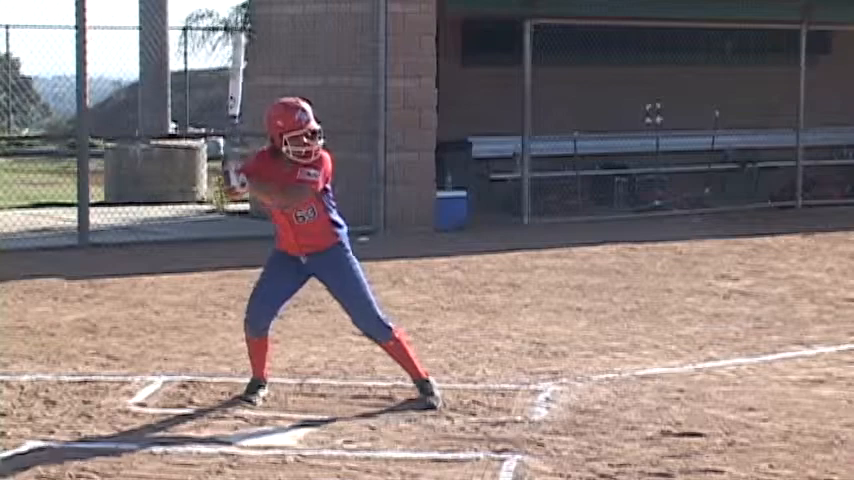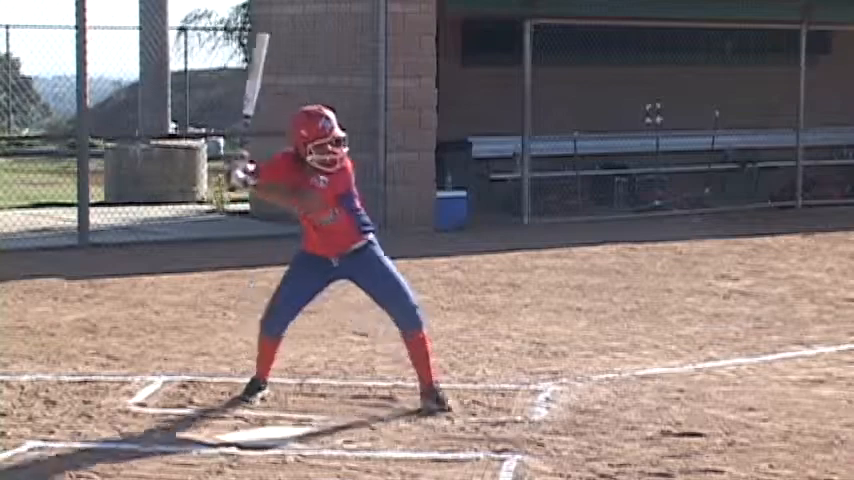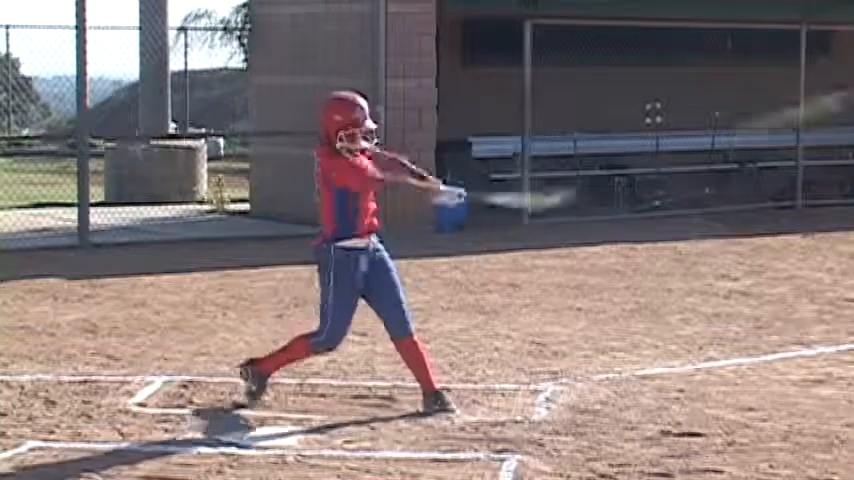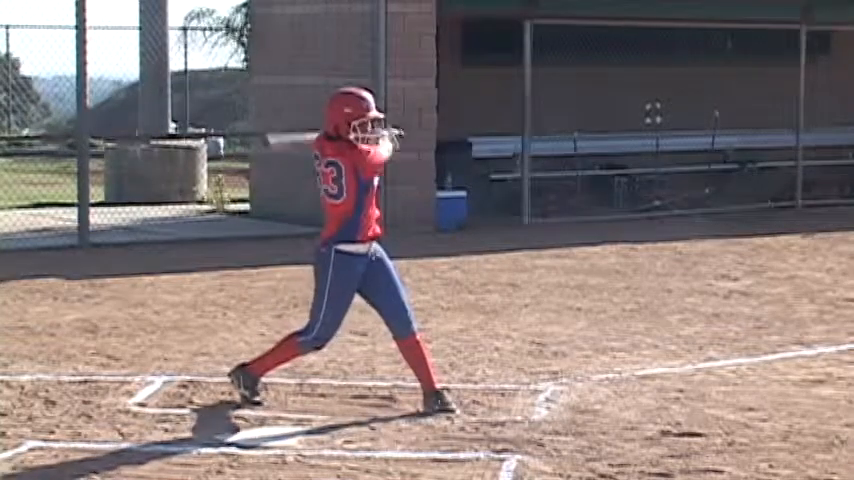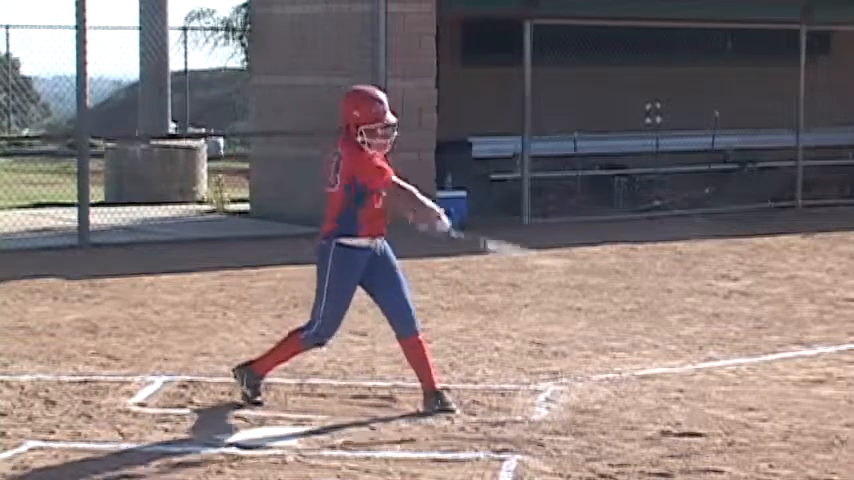
dt=0.3s
person 1, frame 1
left shoulder: (320, 161)
right shoulder: (264, 161)
left elbow: (291, 198)
right elbow: (233, 189)
left wrist: (251, 185)
right wrist: (233, 179)
left hip: (331, 250)
right hip: (288, 254)
left knee: (371, 320)
right knee: (256, 316)
left ankle: (421, 380)
right ankle: (259, 380)
person 1, frame 2
left shoulder: (341, 168)
right shoulder: (288, 163)
left elbow: (299, 202)
right elbow: (253, 178)
left wrist: (255, 185)
right wrist: (247, 173)
left hip: (359, 251)
right hip: (315, 255)
left knee: (408, 313)
right knee: (274, 319)
left ankle: (429, 389)
right ankle: (260, 380)
person 1, frame 3
left shoulder: (348, 150)
right shoulder: (336, 162)
left elbow: (384, 160)
right elbow: (383, 178)
left wrist: (426, 178)
right wrist: (427, 186)
left hip: (368, 248)
right hip: (341, 254)
left knee: (400, 321)
right knee: (330, 336)
left ankle: (431, 392)
right ankle: (259, 369)
person 1, frame 4
left shoulder: (325, 146)
right shoulder: (357, 156)
right elbow: (382, 151)
right wrist: (387, 139)
left hip: (368, 251)
right hip: (341, 257)
left knee: (403, 322)
right knee: (317, 335)
left ankle: (432, 392)
right ankle: (249, 374)
person 1, frame 5
left shoulder: (358, 145)
right shoulder: (357, 154)
left elbow: (393, 188)
right elbow: (398, 191)
left wrist: (420, 211)
right wrist: (433, 212)
left hip: (375, 246)
right hip: (343, 249)
left knee: (405, 317)
right knee: (320, 330)
left ankle: (432, 392)
right ankle: (253, 372)
